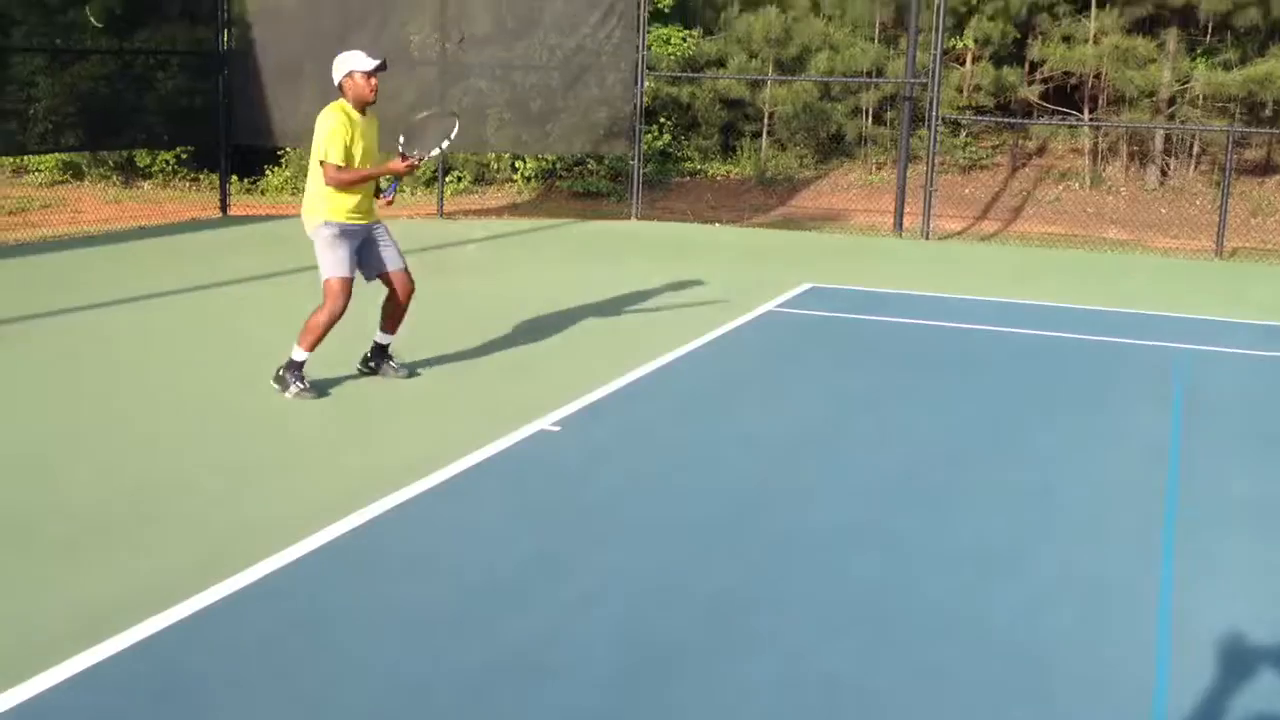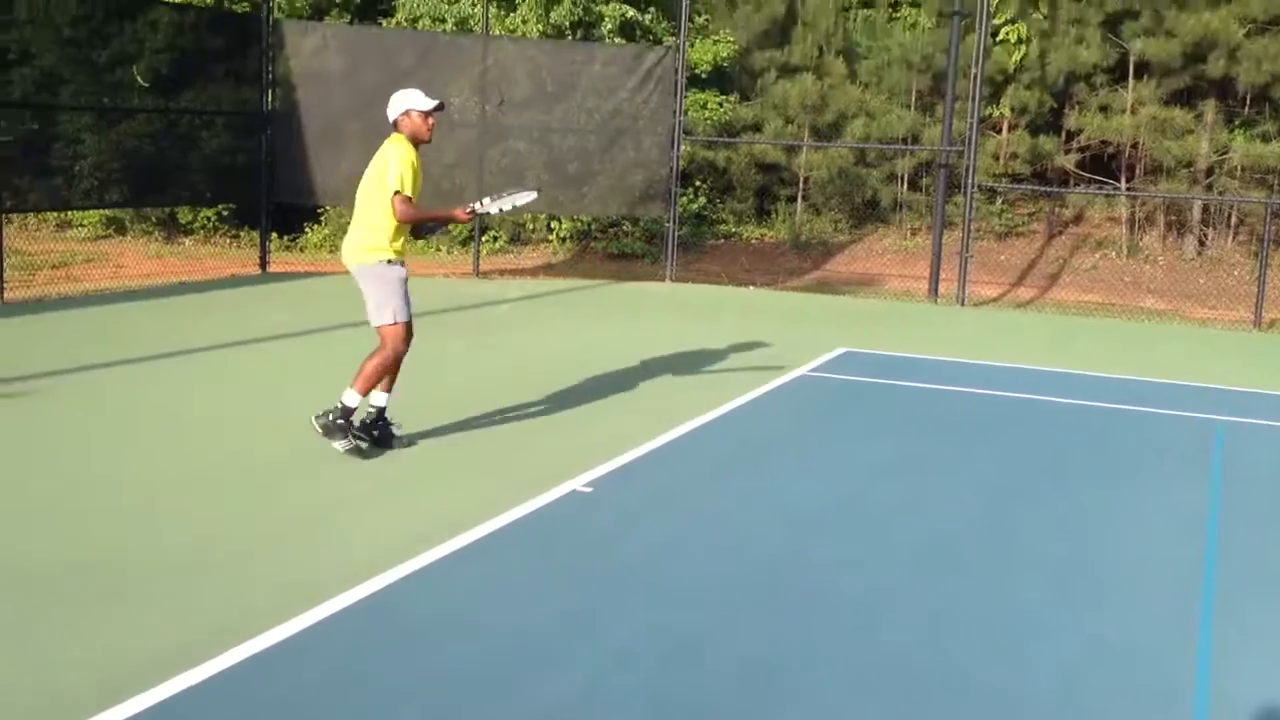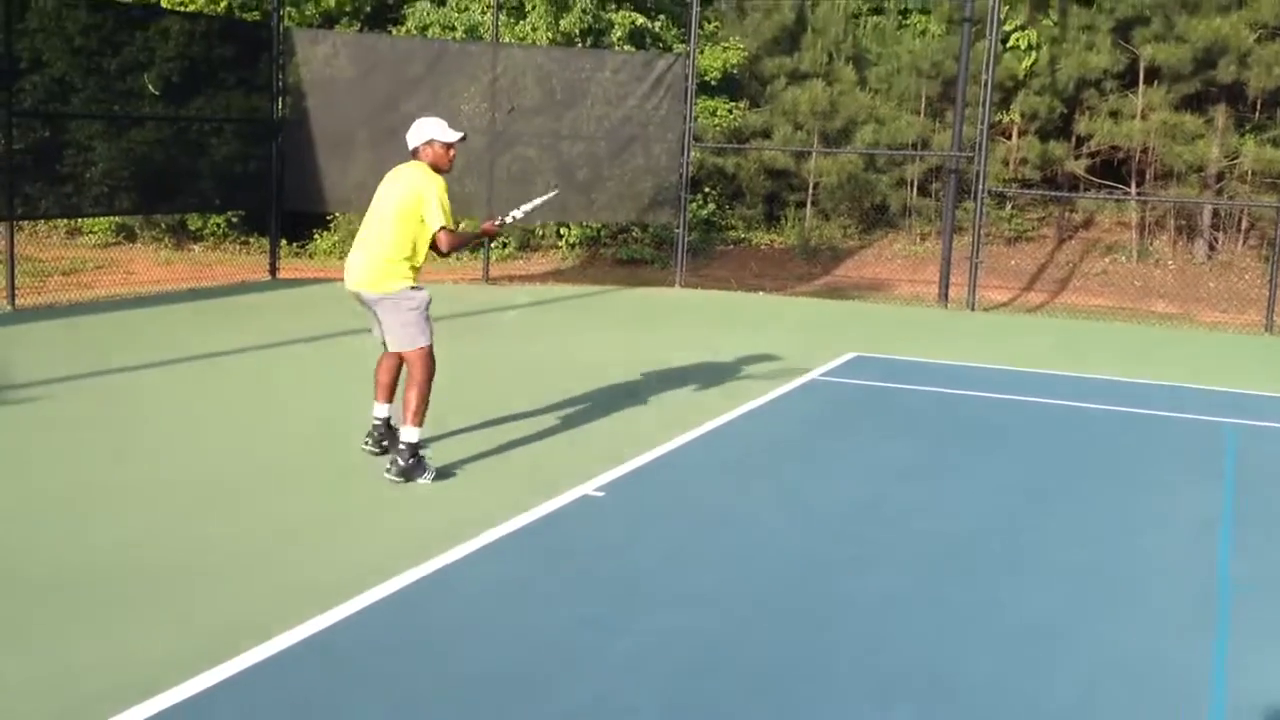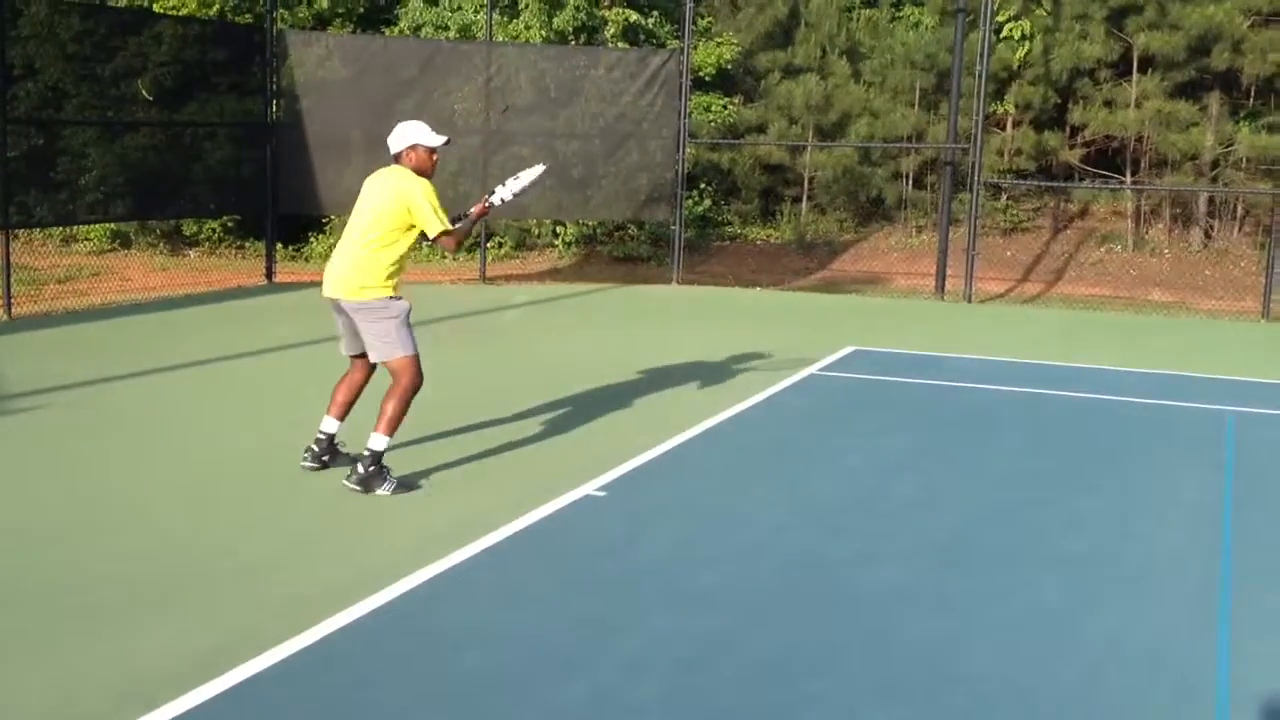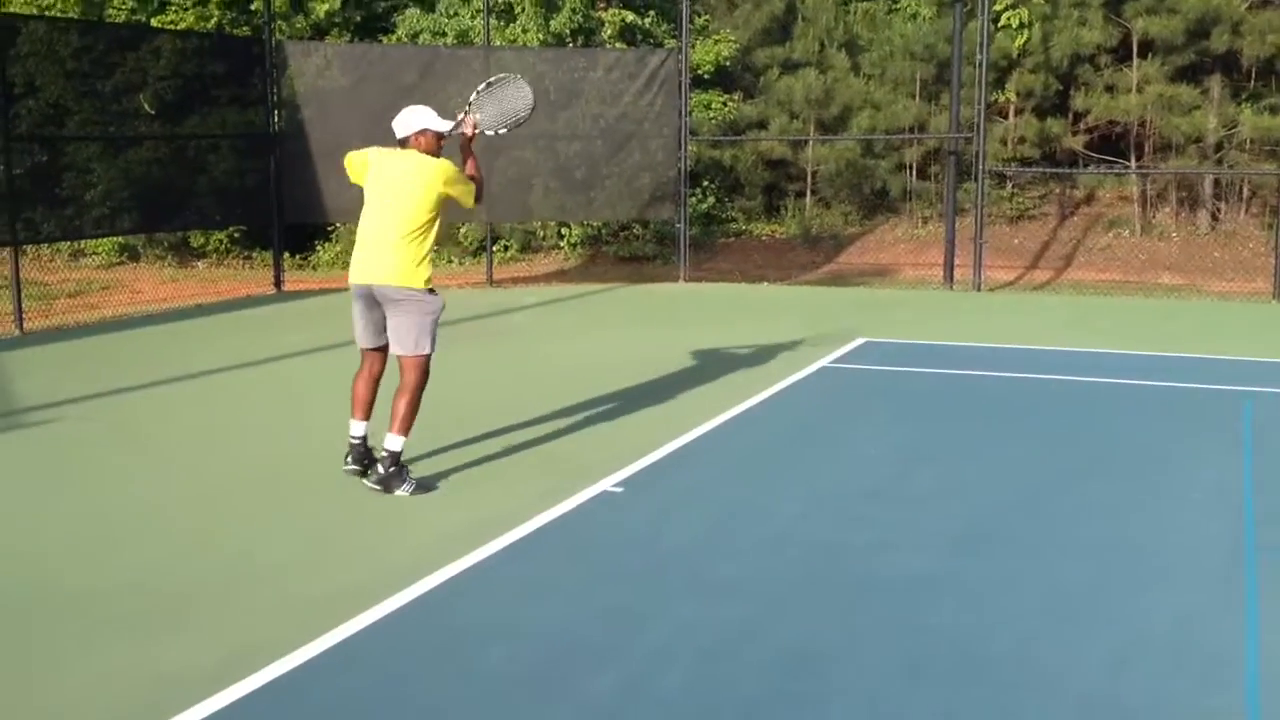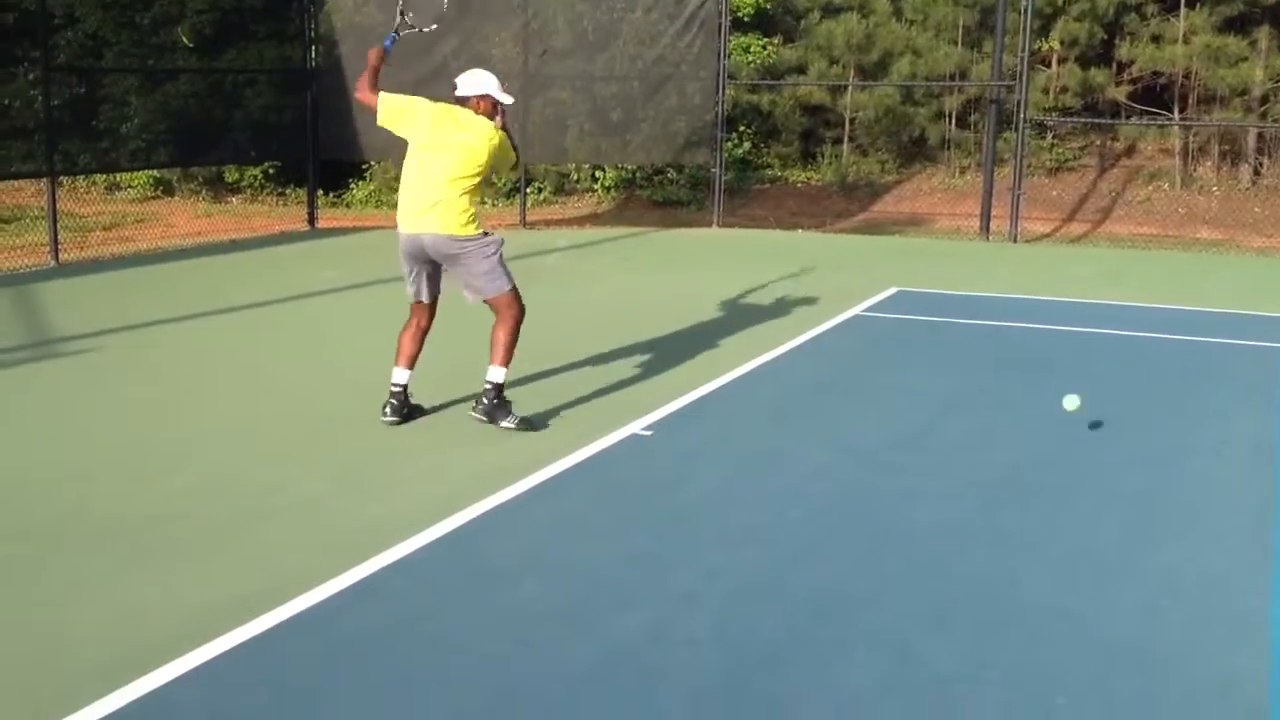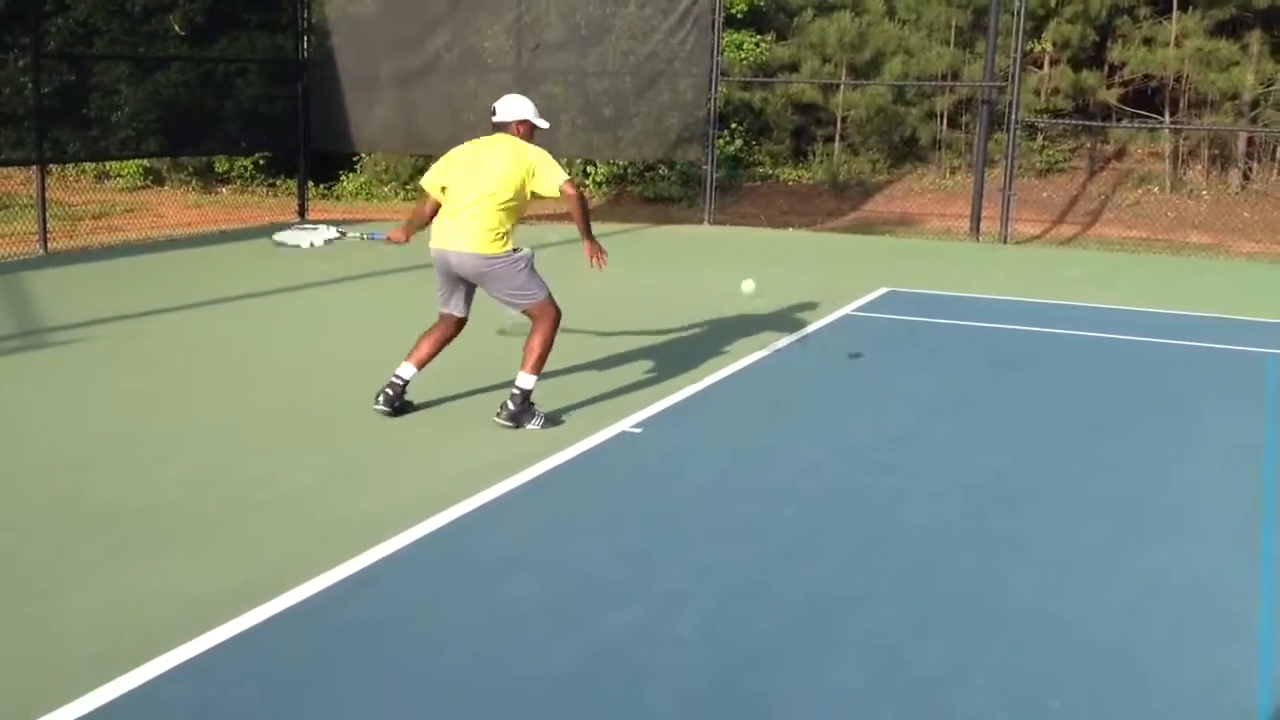
dt=0.3s
person 1, frame 1
left shoulder: (369, 121)
right shoulder: (334, 118)
right elbow: (333, 176)
left wrist: (381, 190)
right wrist: (386, 170)
left hip: (365, 221)
right hip: (331, 221)
left knee: (403, 287)
right knee: (337, 300)
left ankle: (376, 355)
right ankle: (290, 370)
person 1, frame 2
left shoulder: (399, 151)
right shoulder: (401, 152)
right elbow: (401, 210)
left wrist: (431, 221)
right wrist: (448, 217)
left hip: (382, 254)
right hip: (373, 255)
left knee: (403, 335)
right knee: (394, 345)
left ankle: (373, 419)
right ankle: (337, 416)
person 1, frame 3
left shoulder: (399, 175)
right shoulder: (430, 183)
right elbow: (448, 244)
left wrist: (434, 241)
right wrist: (483, 232)
left hip: (359, 274)
right hip: (388, 281)
left knee: (396, 349)
right knee: (422, 367)
left ankle: (380, 429)
right ankle: (406, 457)
person 1, frame 4
left shoulder: (378, 179)
right shoulder: (418, 188)
right elbow: (450, 243)
left wrist: (429, 229)
right wrist: (473, 218)
left hip: (337, 283)
right hip: (368, 291)
left knee: (361, 366)
right knee: (409, 377)
left ankle: (321, 448)
right ankle: (369, 465)
person 1, frame 5
left shoulder: (377, 159)
right shoulder: (442, 170)
left elbow: (348, 160)
right elbow: (477, 194)
left wrist: (397, 137)
right wrist: (468, 146)
left hip: (362, 276)
right hip: (405, 282)
left knee: (371, 362)
right knee: (414, 374)
left ankle: (356, 450)
right ankle: (389, 464)
person 1, frame 6
left shoulder: (423, 112)
right shoulder: (493, 136)
left elbow: (364, 94)
right elbow: (513, 163)
left wrist: (374, 61)
left hip: (410, 231)
right hip: (455, 233)
left knee: (420, 315)
right knee: (511, 310)
left ankle: (397, 398)
right ankle: (491, 396)
person 1, frame 7
left shoulder: (465, 152)
right shoulder: (530, 154)
left elbow: (427, 204)
right elbow: (572, 195)
left wrist: (404, 230)
right wrist: (588, 239)
left hip: (443, 249)
right hip: (483, 251)
left knee: (448, 324)
right knee: (548, 316)
left ankle: (392, 390)
right ankle: (516, 404)
